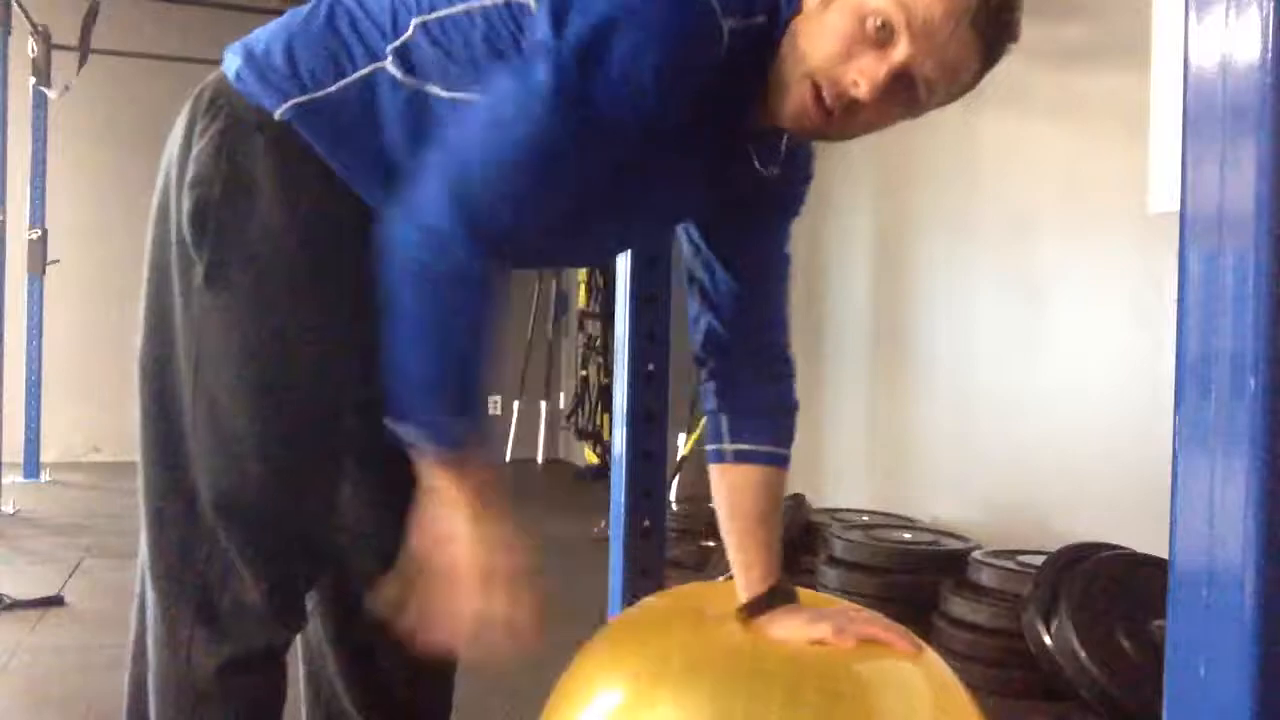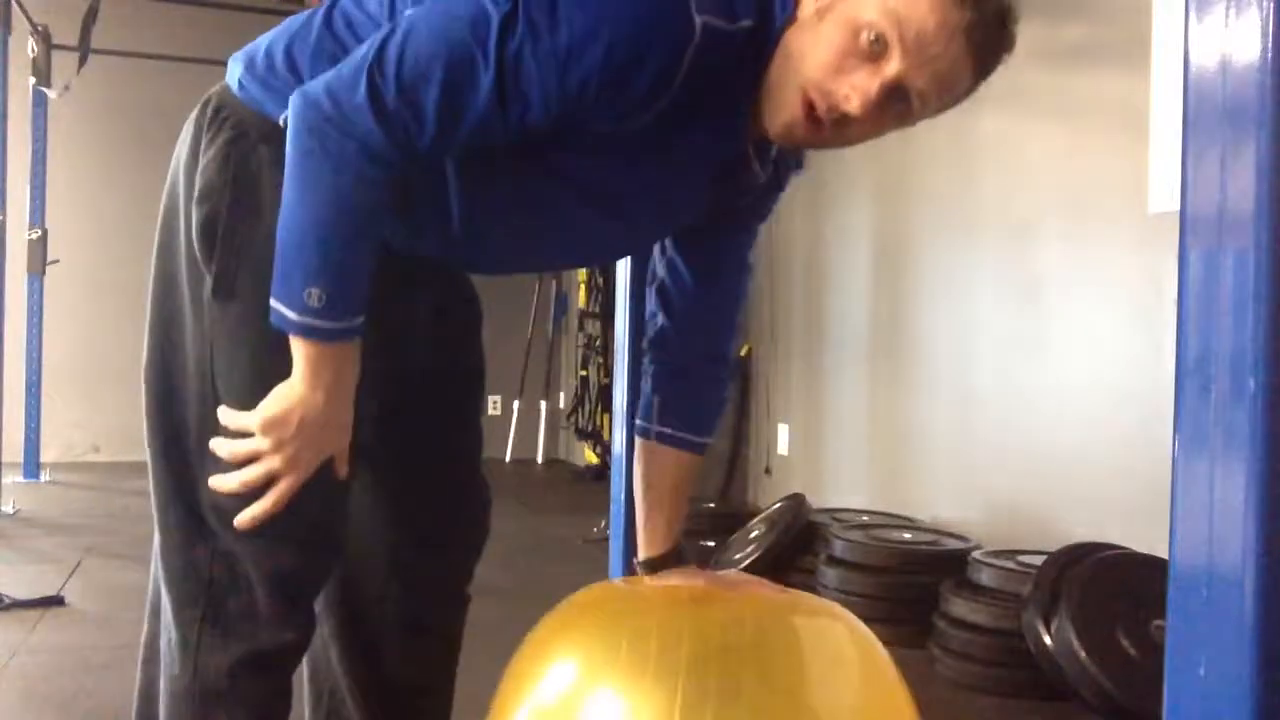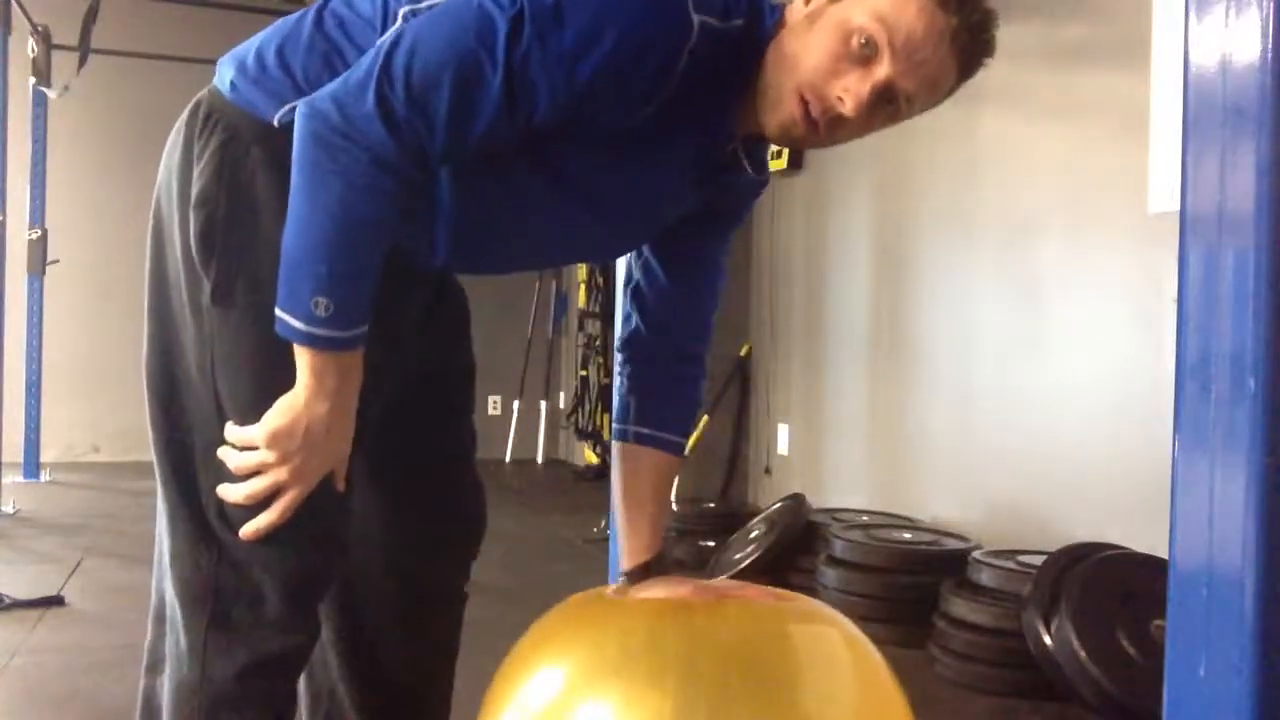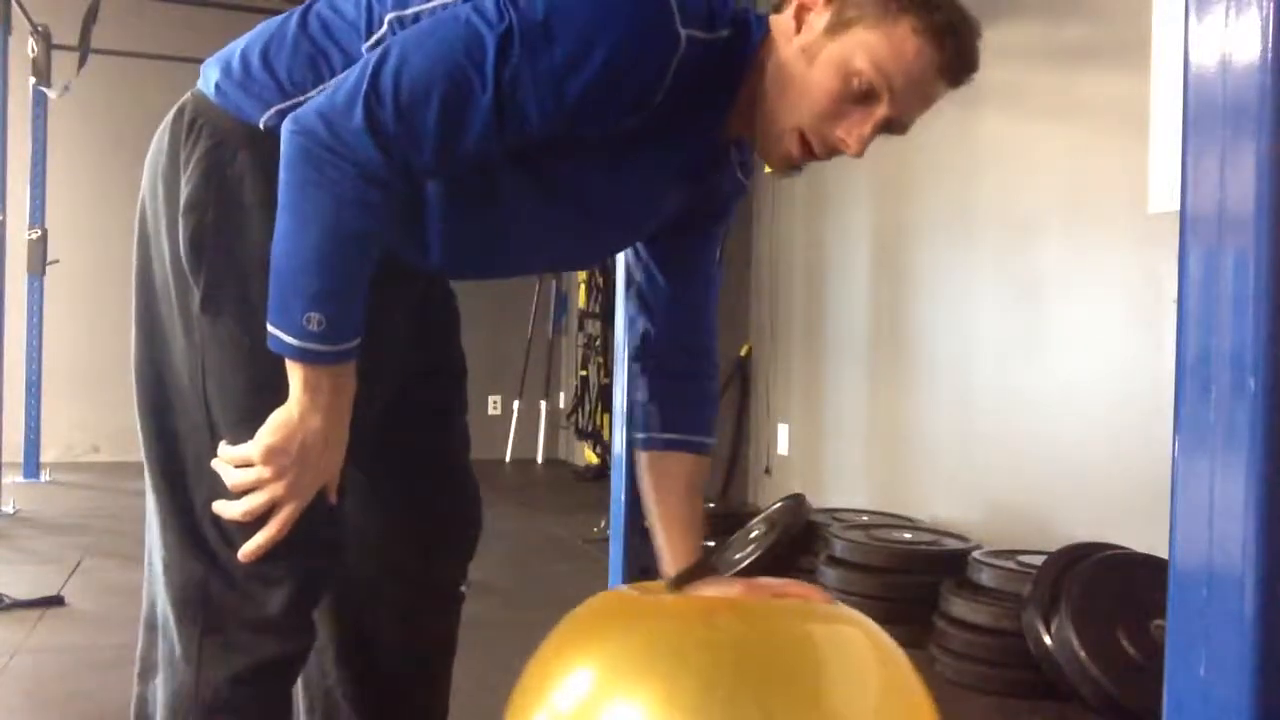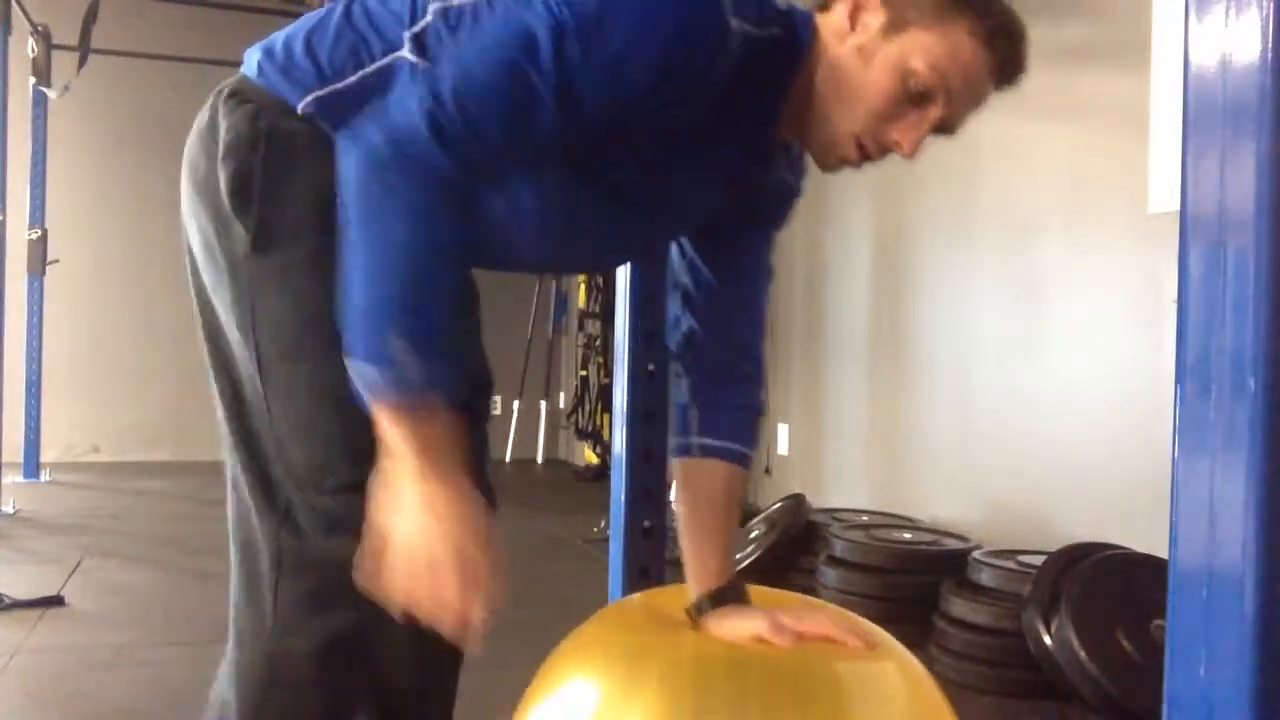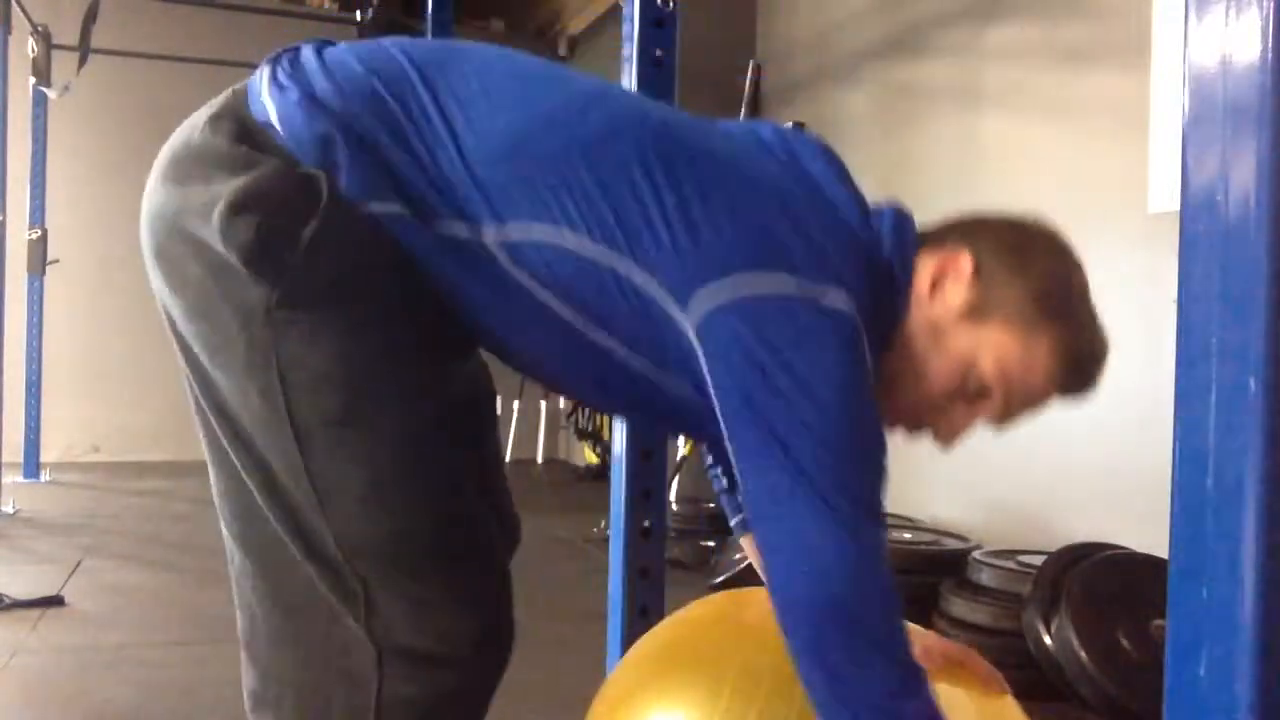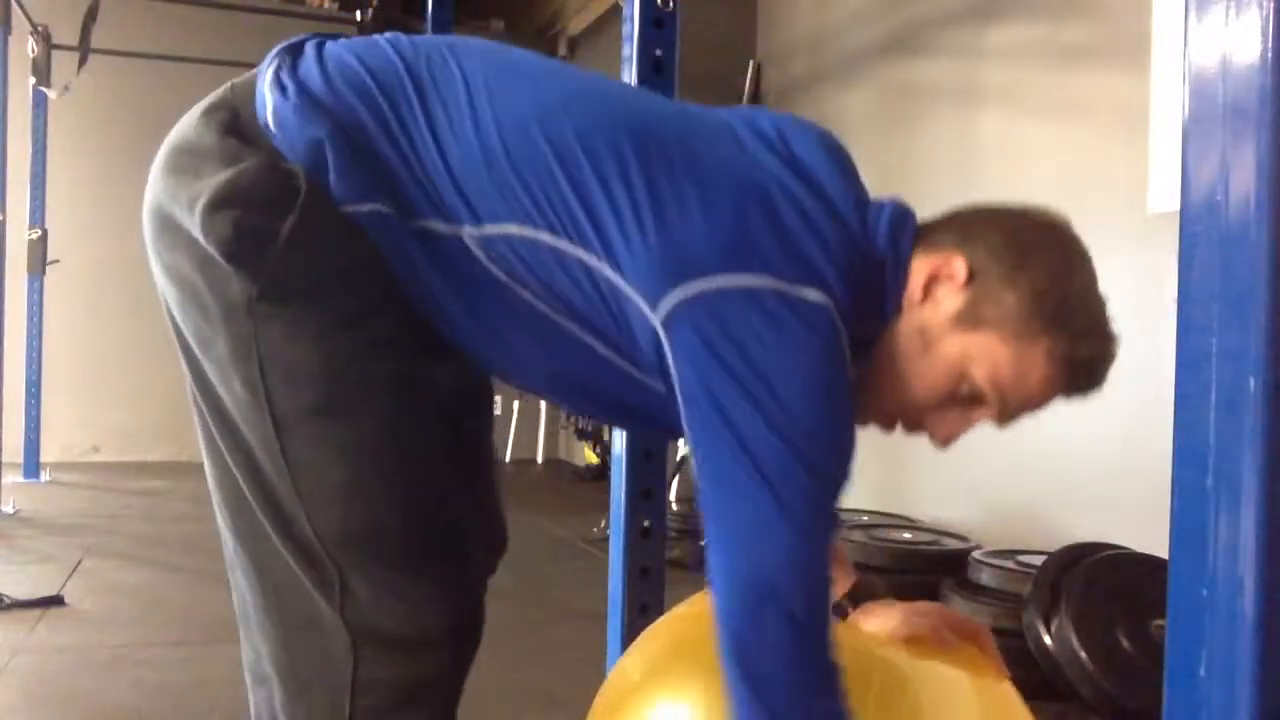
dt=0.5s
person 1, frame 1
left shoulder: (770, 158)
left elbow: (744, 355)
right elbow: (449, 224)
left wrist: (763, 598)
right wrist: (457, 488)
left hip: (397, 220)
right hip: (272, 153)
left knee: (403, 555)
right knee: (244, 556)
person 1, frame 2
left shoulder: (752, 164)
left elbow: (687, 351)
right elbow: (345, 119)
left wrist: (656, 567)
right wrist: (324, 381)
left hip: (403, 244)
right hip: (275, 157)
left knee: (422, 544)
right knee: (255, 558)
person 1, frame 3
left shoulder: (730, 165)
left elbow: (664, 348)
right elbow: (353, 125)
left wrist: (641, 571)
right wrist: (327, 390)
left hip: (393, 245)
right hip: (264, 163)
left knee: (419, 544)
right knee: (258, 562)
person 1, frame 4
left shoulder: (712, 166)
left elbow: (674, 354)
right elbow: (339, 140)
left wrist: (688, 573)
right wrist: (320, 407)
left hip: (380, 246)
right hip: (247, 168)
left knee: (414, 547)
right knee: (253, 568)
person 1, frame 5
left shoulder: (761, 164)
left elbow: (718, 363)
right elbow: (407, 158)
left wrist: (715, 597)
right wrist: (425, 466)
left hip: (411, 216)
right hip: (286, 149)
left knee: (421, 575)
right knee: (329, 543)
person 1, frame 6
left shoulder: (827, 233)
right shoulder: (799, 328)
left wrist: (870, 635)
left hip: (348, 202)
right hip: (261, 189)
left knee: (458, 561)
right knee: (414, 619)
person 1, frame 7
left shoulder: (835, 221)
right shoulder: (777, 328)
left wrist: (852, 599)
left hip: (364, 211)
right hip: (262, 192)
left knee: (444, 563)
right knee: (384, 609)
